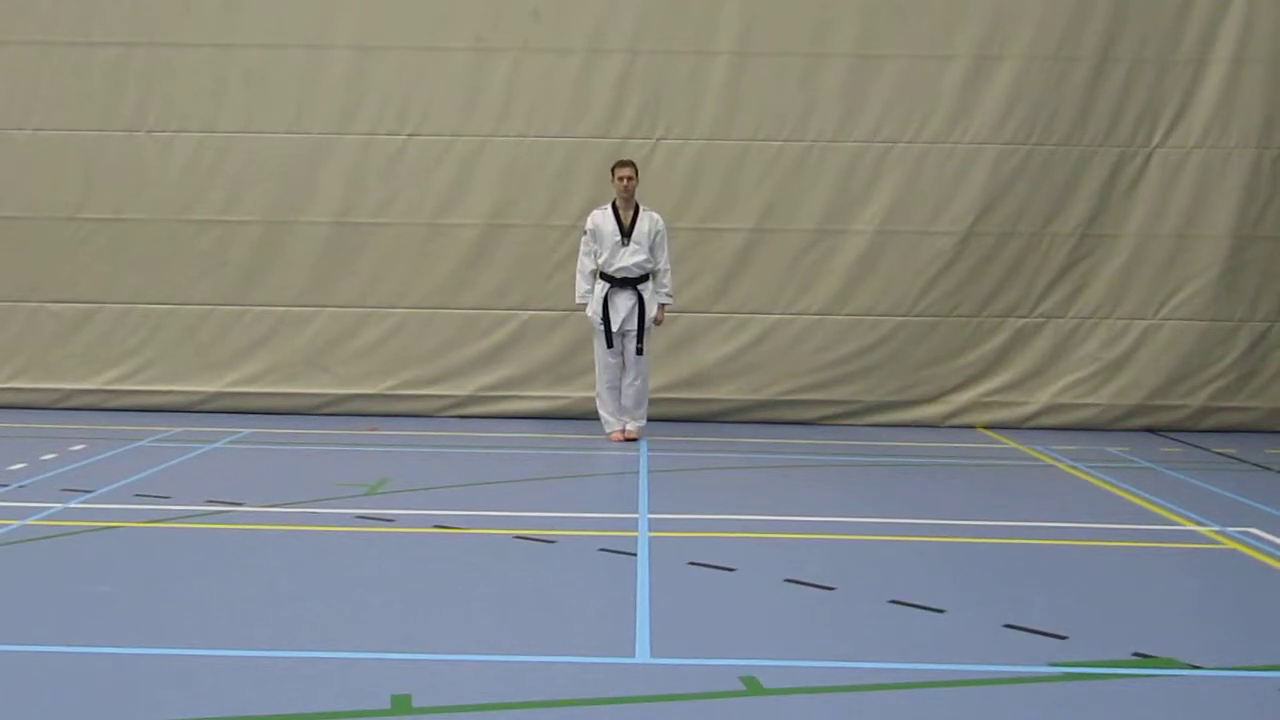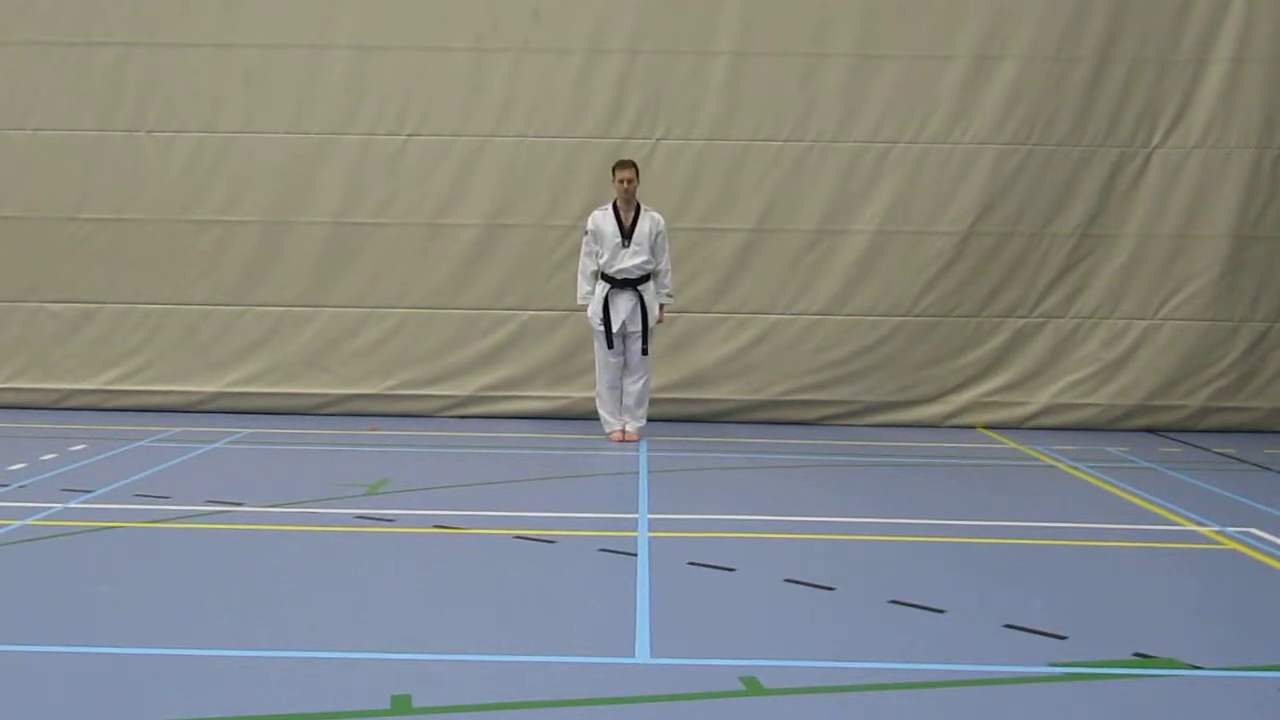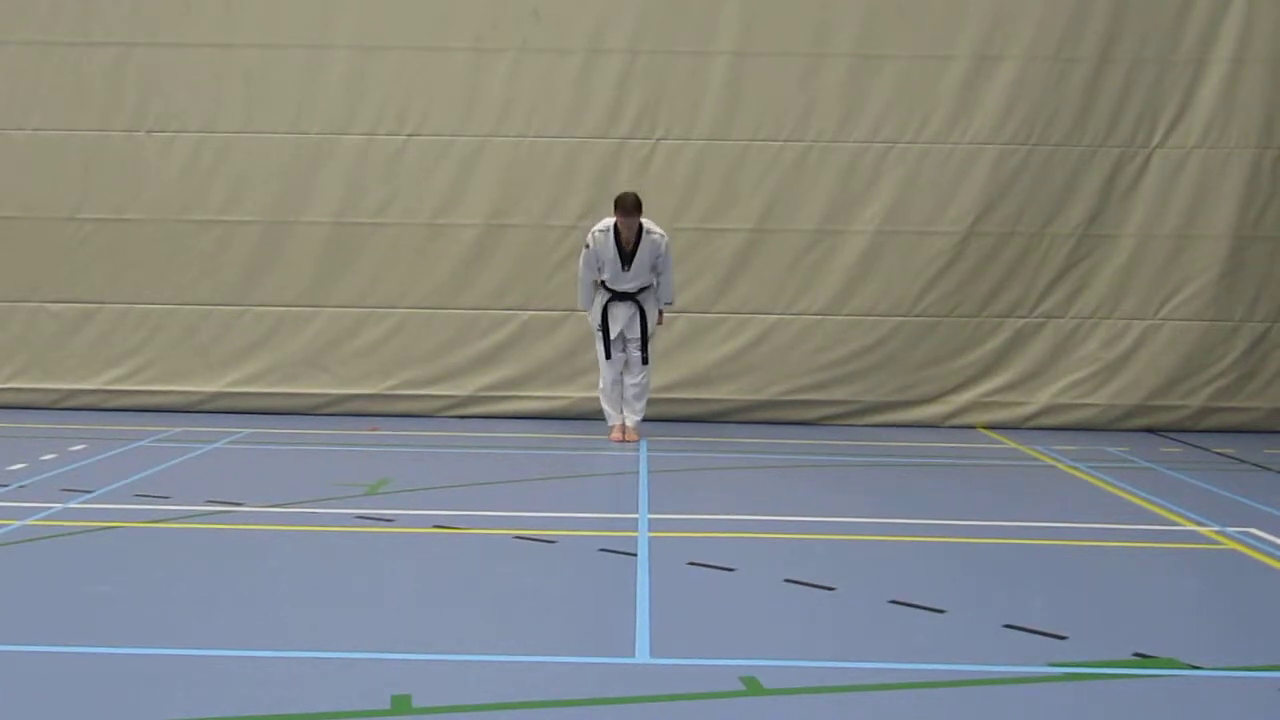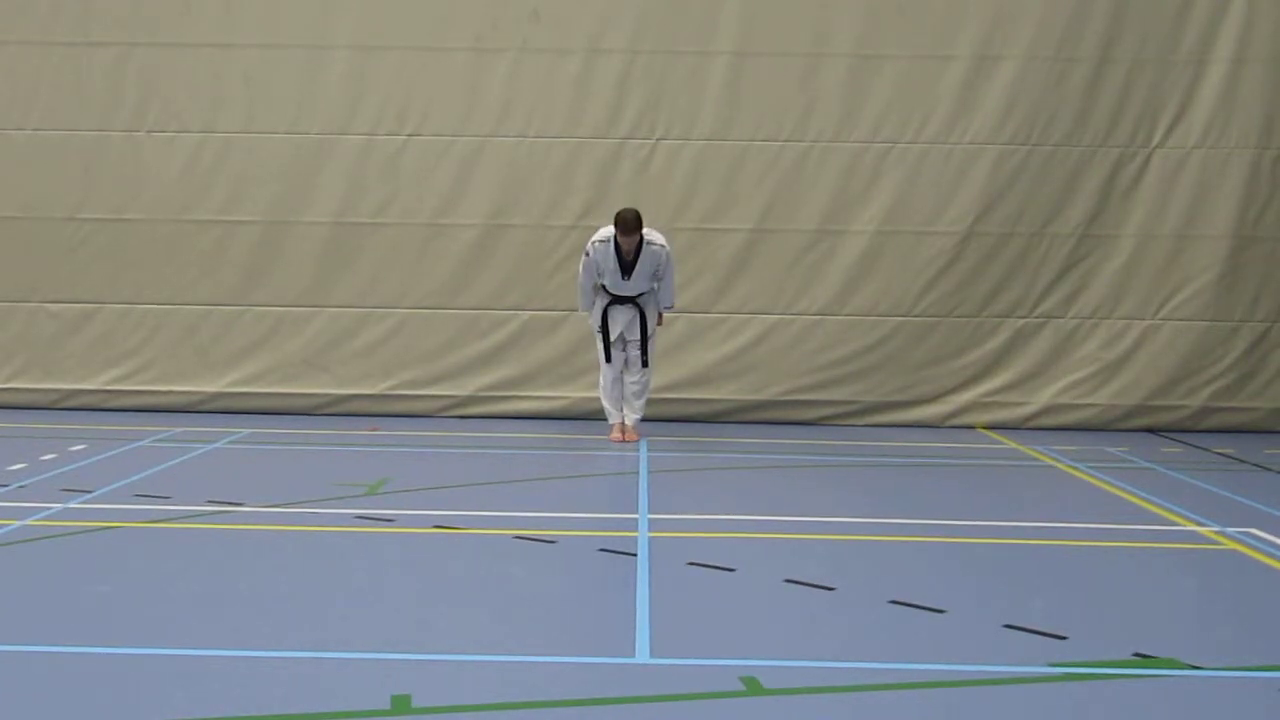
dt=0.7s
person 1, frame 1
left shoulder: (653, 221)
right shoulder: (597, 219)
left elbow: (662, 265)
right elbow: (586, 263)
left wrist: (662, 305)
right wrist: (586, 301)
left hip: (640, 298)
right hip: (608, 297)
left knee: (636, 365)
right knee: (608, 365)
left ankle: (633, 422)
right ankle: (613, 423)
person 1, frame 2
left shoulder: (654, 221)
right shoulder: (598, 219)
left elbow: (663, 265)
right elbow: (587, 263)
left wrist: (662, 304)
right wrist: (588, 303)
left hip: (641, 298)
right hip: (608, 298)
left knee: (638, 366)
right knee: (608, 366)
left ankle: (633, 424)
right ankle: (613, 424)
person 1, frame 3
left shoulder: (658, 239)
right shoulder: (597, 236)
left elbow: (664, 275)
right elbow: (587, 275)
left wrist: (661, 309)
right wrist: (589, 309)
left hip: (642, 304)
right hip: (608, 304)
left knee: (638, 366)
right knee: (610, 365)
left ankle: (631, 422)
right ankle: (615, 422)
person 1, frame 4
left shoulder: (658, 248)
right shoulder: (597, 244)
left elbow: (665, 281)
right elbow: (587, 281)
left wrist: (661, 311)
right wrist: (590, 310)
left hip: (642, 308)
right hip: (609, 307)
left knee: (638, 366)
right knee: (610, 366)
left ankle: (631, 422)
right ankle: (615, 421)
